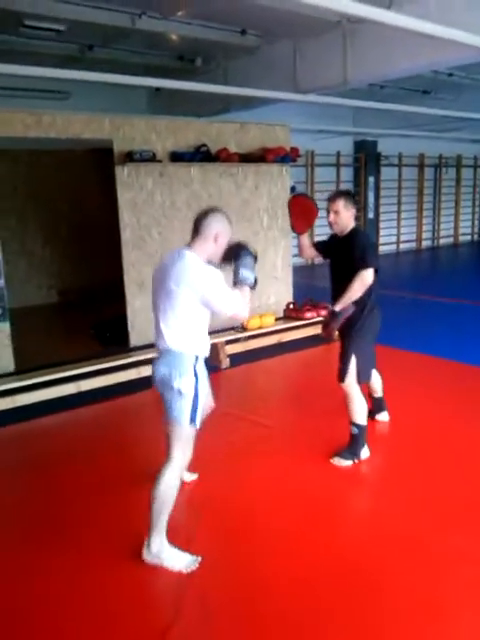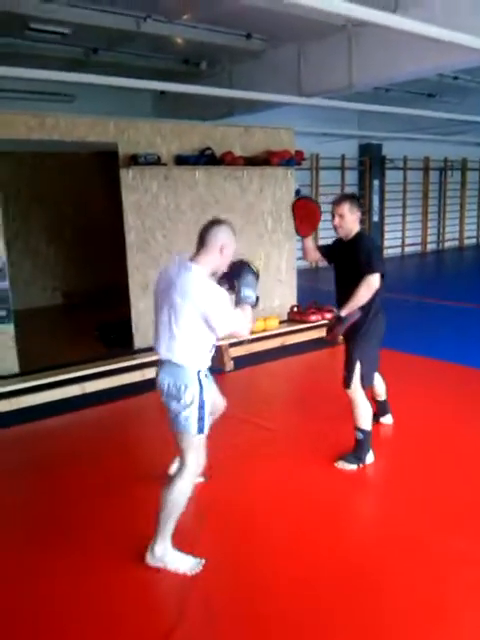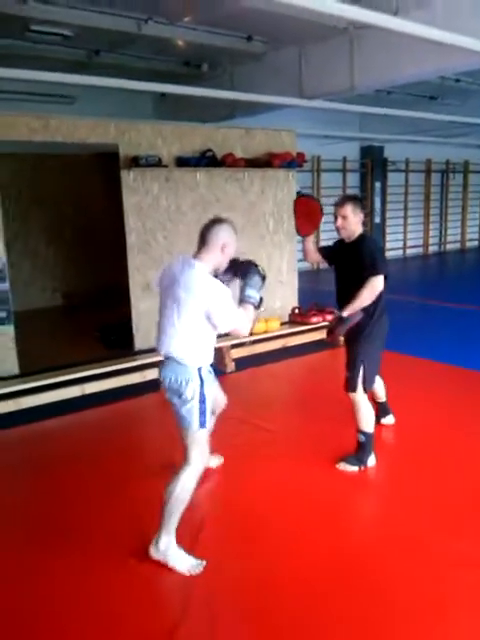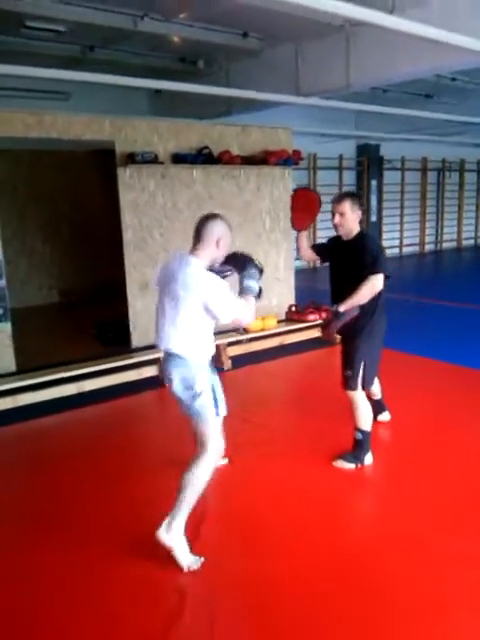
dt=0.1s
person 1, frame 1
left shoulder: (171, 261)
right shoulder: (202, 274)
right elbow: (240, 311)
right wrist: (244, 269)
left hip: (176, 355)
right hip: (183, 363)
left knee: (204, 406)
right knee: (180, 454)
left ankle: (177, 467)
right ankle: (156, 544)
person 1, frame 2
left shoulder: (171, 270)
right shoulder: (207, 291)
right elbow: (241, 329)
right wrist: (246, 287)
left hip: (178, 367)
right hip: (186, 376)
left knee: (217, 407)
right knee: (192, 466)
left ankle: (183, 462)
right ankle: (160, 548)
person 1, frame 3
left shoulder: (175, 268)
right shoulder: (208, 287)
right elbow: (242, 327)
left wrist: (222, 276)
right wrist: (251, 286)
left hip: (184, 364)
right hip: (189, 372)
left knee: (218, 404)
right knee: (195, 460)
left ankle: (199, 456)
right ankle: (164, 543)
person 1, frame 4
left shoulder: (170, 266)
right shoulder: (206, 282)
right elbow: (244, 317)
right wrist: (250, 278)
left hip: (172, 360)
right hip: (192, 367)
left knee: (203, 417)
right knee: (213, 449)
left ankle: (201, 462)
right ankle: (173, 527)
person 2, frame 1
left shoulder: (360, 240)
right shoulder: (335, 241)
left elbow: (366, 277)
right elbow: (308, 252)
left wrist: (337, 309)
right wrist: (302, 229)
left hip: (361, 318)
right hip: (352, 317)
left knee: (348, 382)
right knee: (365, 366)
left ankle: (358, 446)
right ankle: (379, 409)
person 2, frame 2
left shoulder: (366, 245)
right shoulder: (340, 245)
left elbow: (373, 282)
right elbow: (312, 255)
left wrist: (343, 314)
right wrist: (306, 233)
left hip: (365, 323)
right hip: (356, 322)
left knee: (354, 387)
right knee: (368, 371)
left ankle: (363, 451)
right ankle: (383, 412)
person 2, frame 3
left shoulder: (369, 247)
right shoulder: (341, 247)
left elbow: (376, 284)
right elbow: (312, 257)
left wrist: (344, 314)
right wrist: (307, 233)
left hip: (368, 325)
right hip: (358, 324)
left knee: (356, 390)
right knee: (368, 374)
left ankle: (365, 453)
right ankle: (384, 413)
person 2, frame 4
left shoulder: (369, 245)
right shoulder: (336, 244)
left elbow: (376, 283)
right elbow: (305, 254)
left wrist: (341, 309)
right wrist: (302, 228)
left hip: (366, 326)
right hip: (351, 324)
left knee: (355, 389)
right knee: (365, 375)
left ankle: (362, 451)
right ankle: (380, 410)
